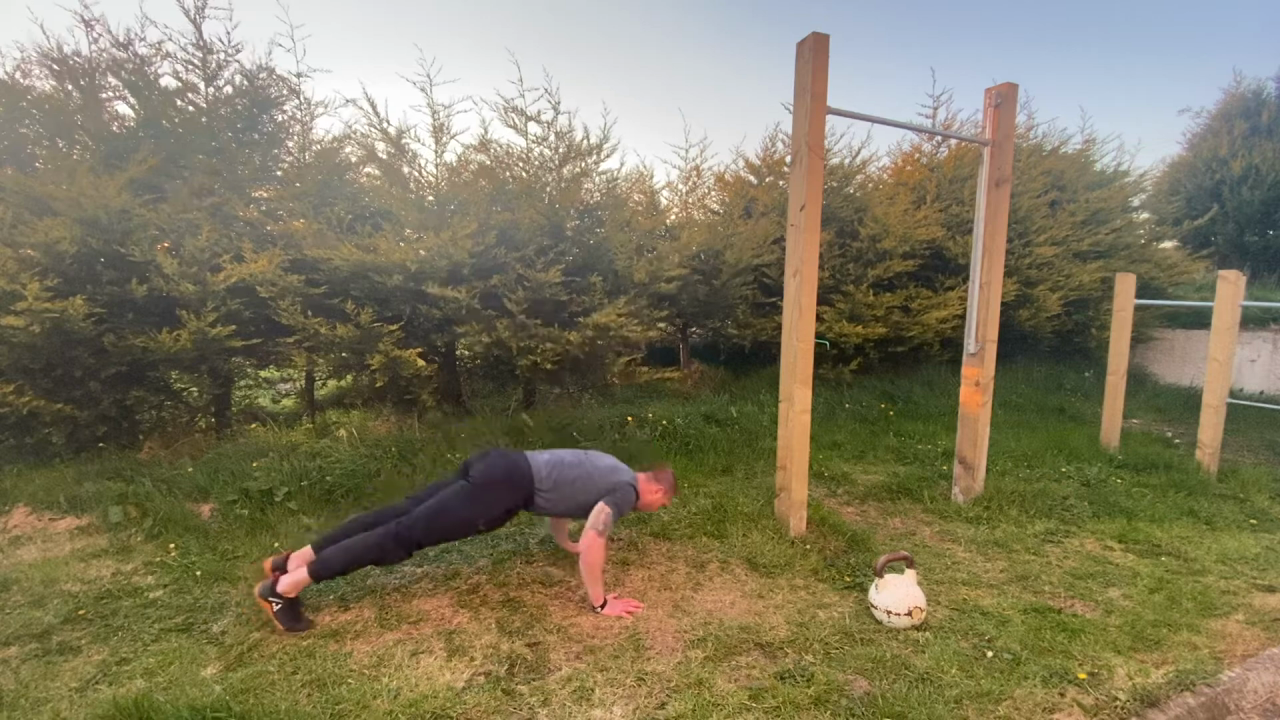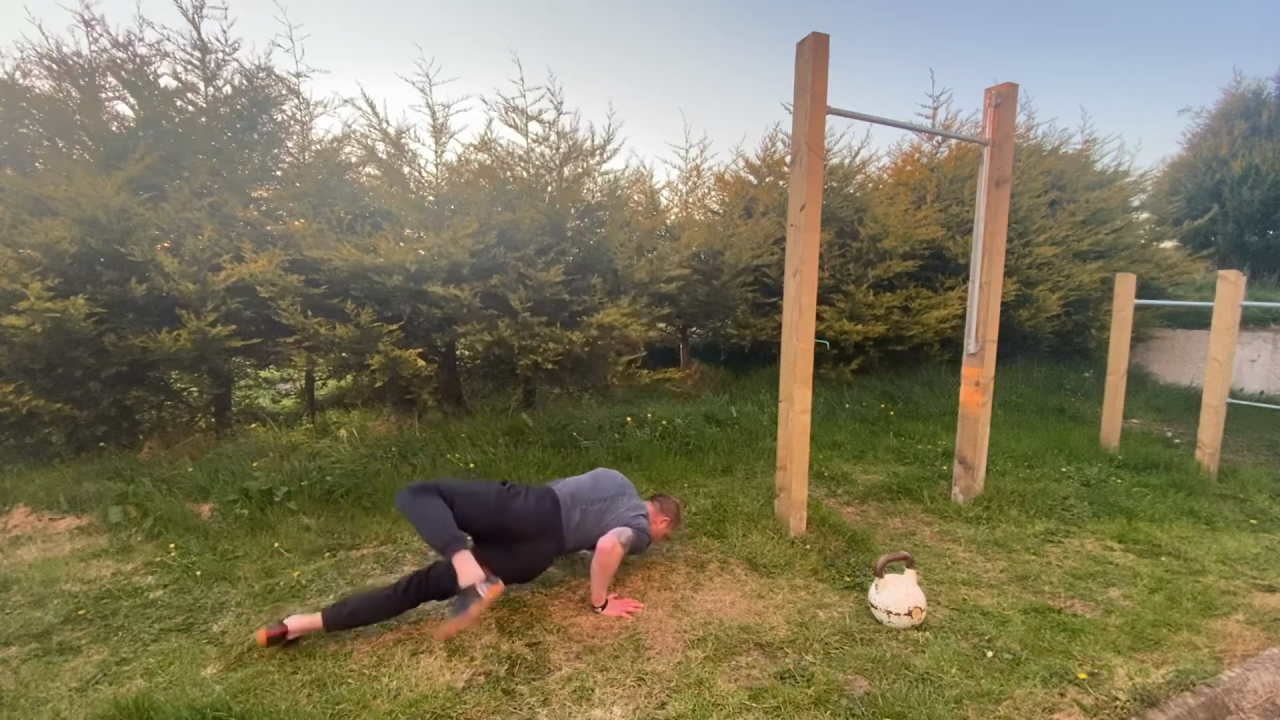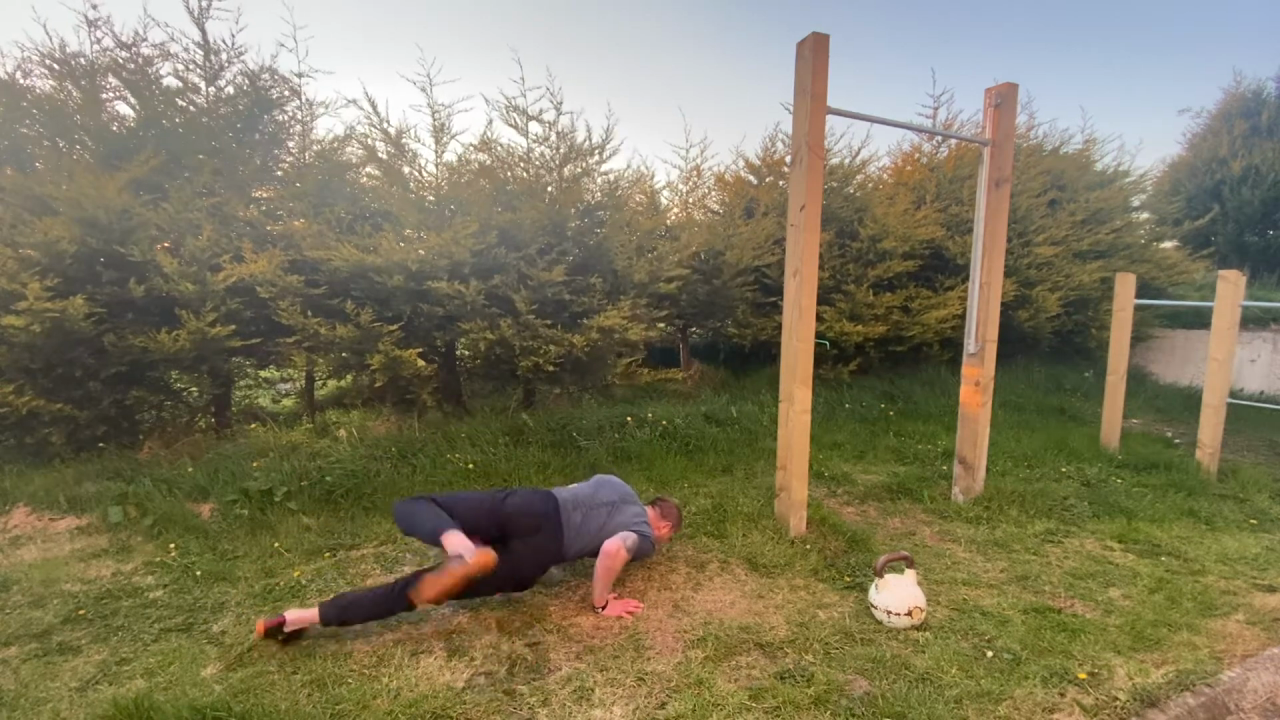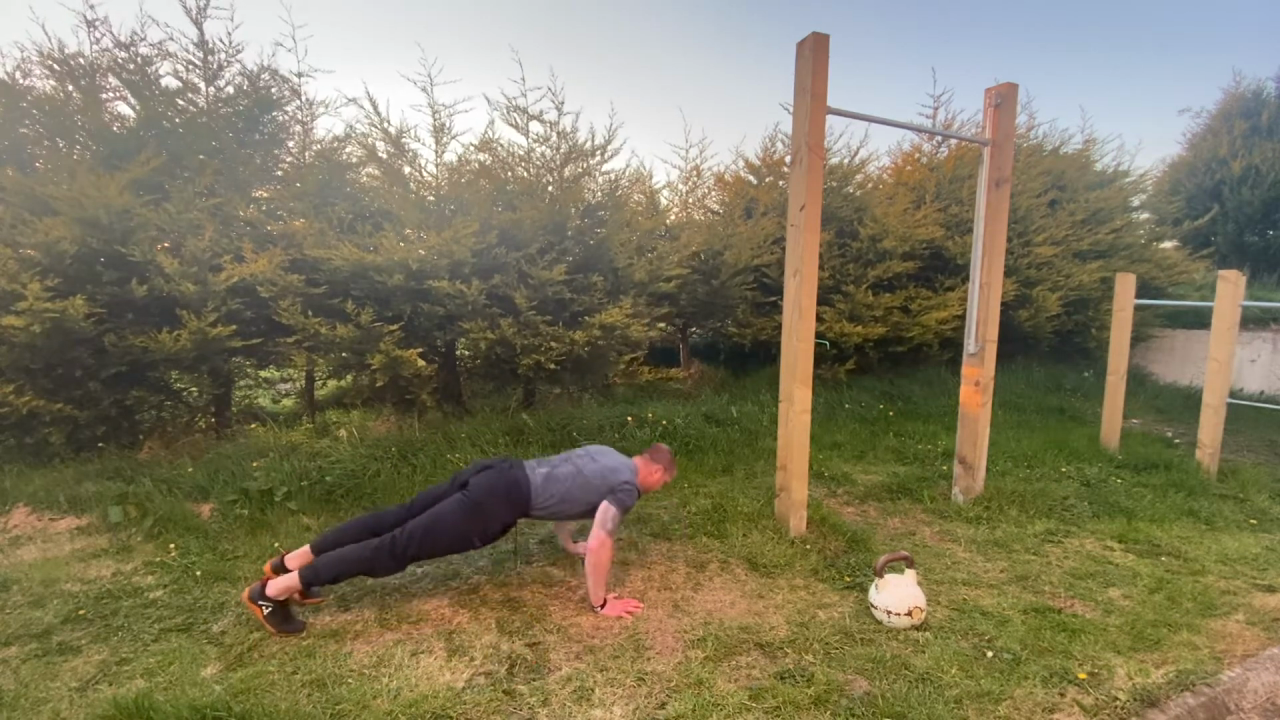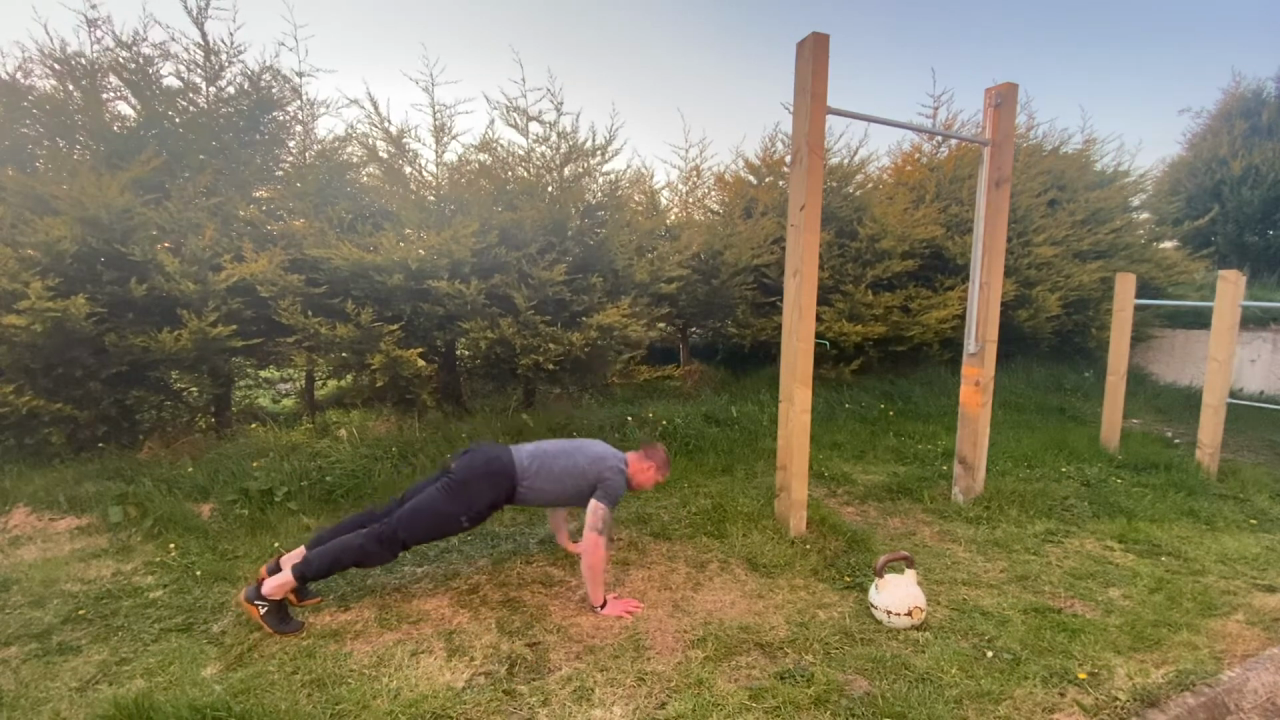
dt=1s
person 1, frame 1
left shoulder: (609, 471)
right shoulder: (625, 490)
right elbow: (594, 542)
left wrist: (565, 543)
right wrist: (599, 602)
left hip: (501, 463)
right hip: (505, 486)
left knee: (400, 514)
right knee: (406, 534)
left ankle: (291, 561)
right ankle: (286, 587)
person 1, frame 2
left shoulder: (616, 478)
right shoulder: (640, 530)
right elbow: (608, 547)
right wrist: (600, 603)
left hip: (533, 505)
right hip: (534, 551)
right knee: (424, 585)
person 1, frame 3
left shoulder: (613, 483)
right shoulder: (645, 538)
right elbow: (612, 550)
right wrist: (601, 603)
left hip: (532, 506)
right hip: (535, 548)
right knee: (415, 586)
person 1, frame 4
left shoulder: (607, 453)
right shoulder: (627, 487)
right elbow: (599, 544)
left wrist: (569, 543)
right wrist: (600, 602)
left hip: (499, 472)
right hip: (499, 502)
left knee: (395, 519)
right knee: (397, 547)
left ankle: (290, 561)
right ankle: (273, 590)
person 1, frame 5
left shoulder: (600, 455)
right shoulder: (614, 477)
right elbow: (595, 541)
left wrist: (564, 541)
right wrist: (600, 602)
left hip: (486, 459)
right hip: (489, 482)
left knee: (389, 514)
right knee: (390, 535)
left ankle: (285, 564)
right ankle: (271, 590)
